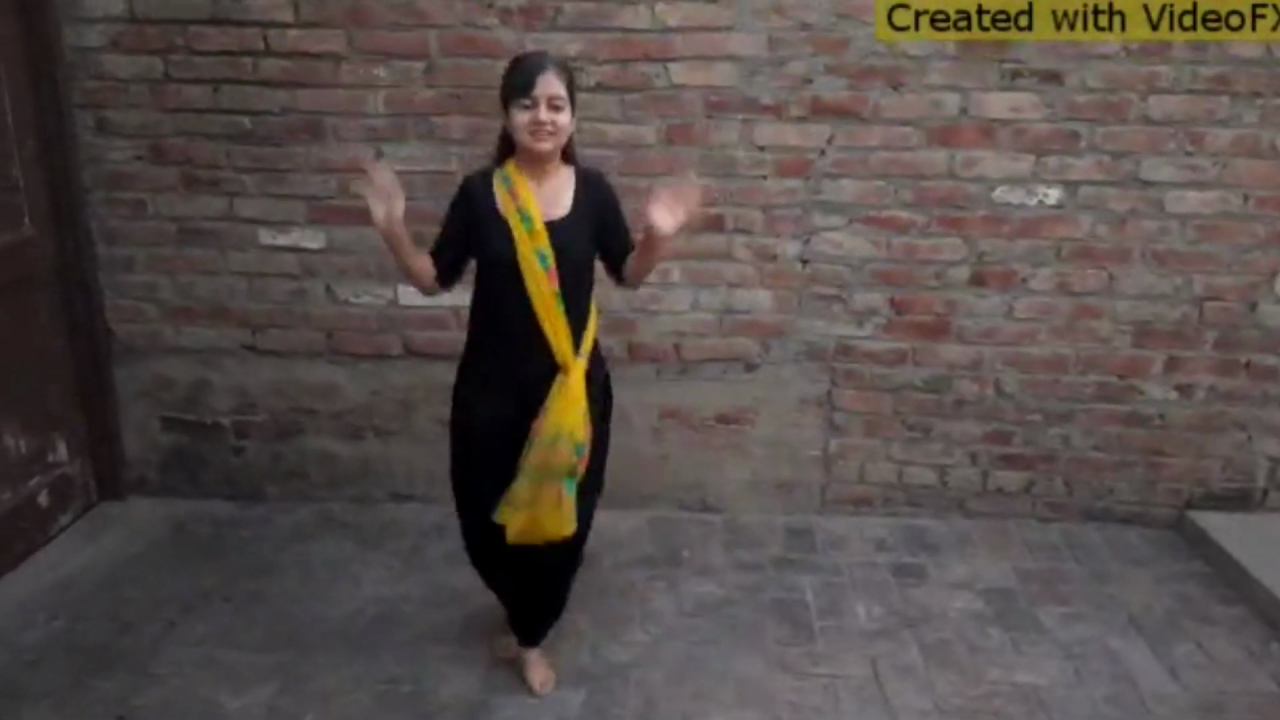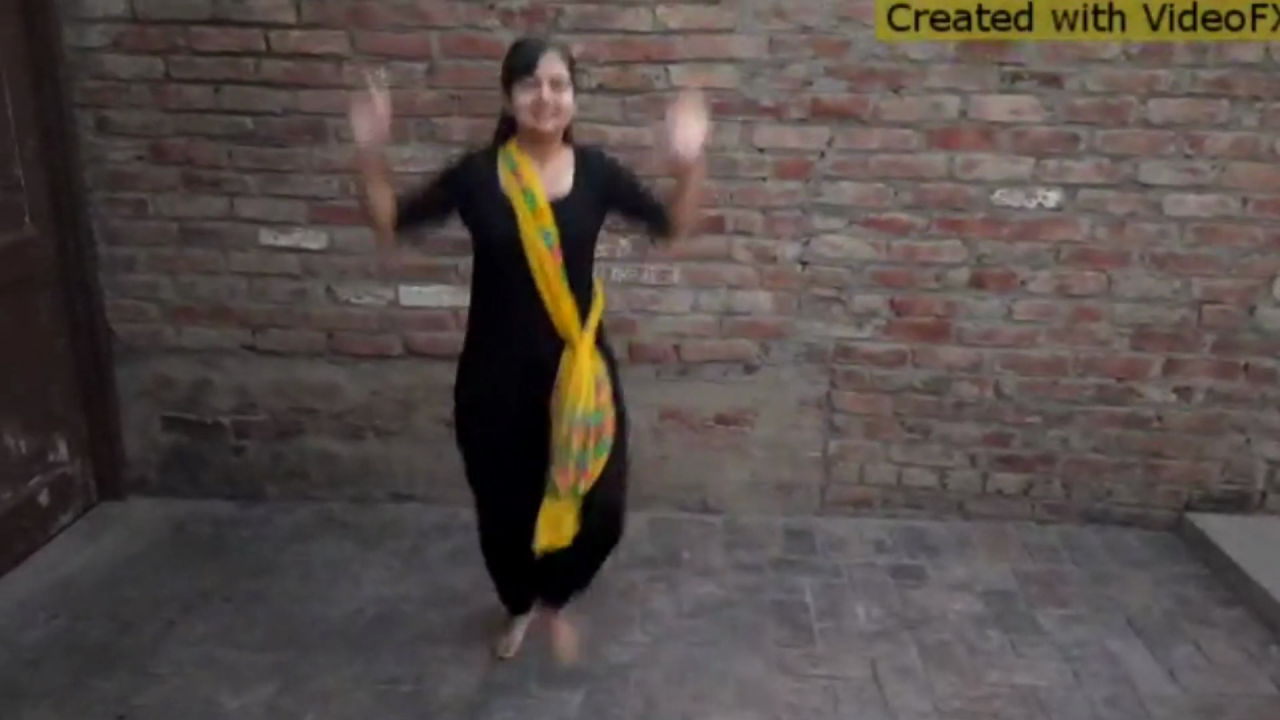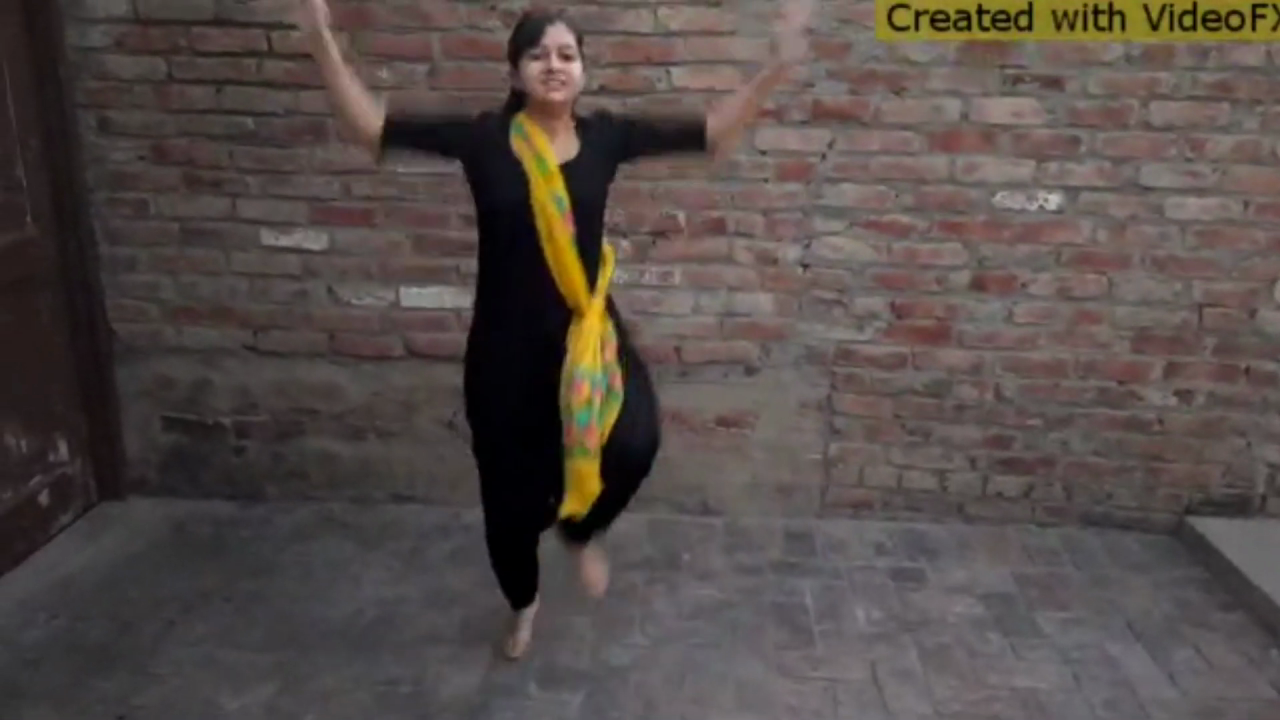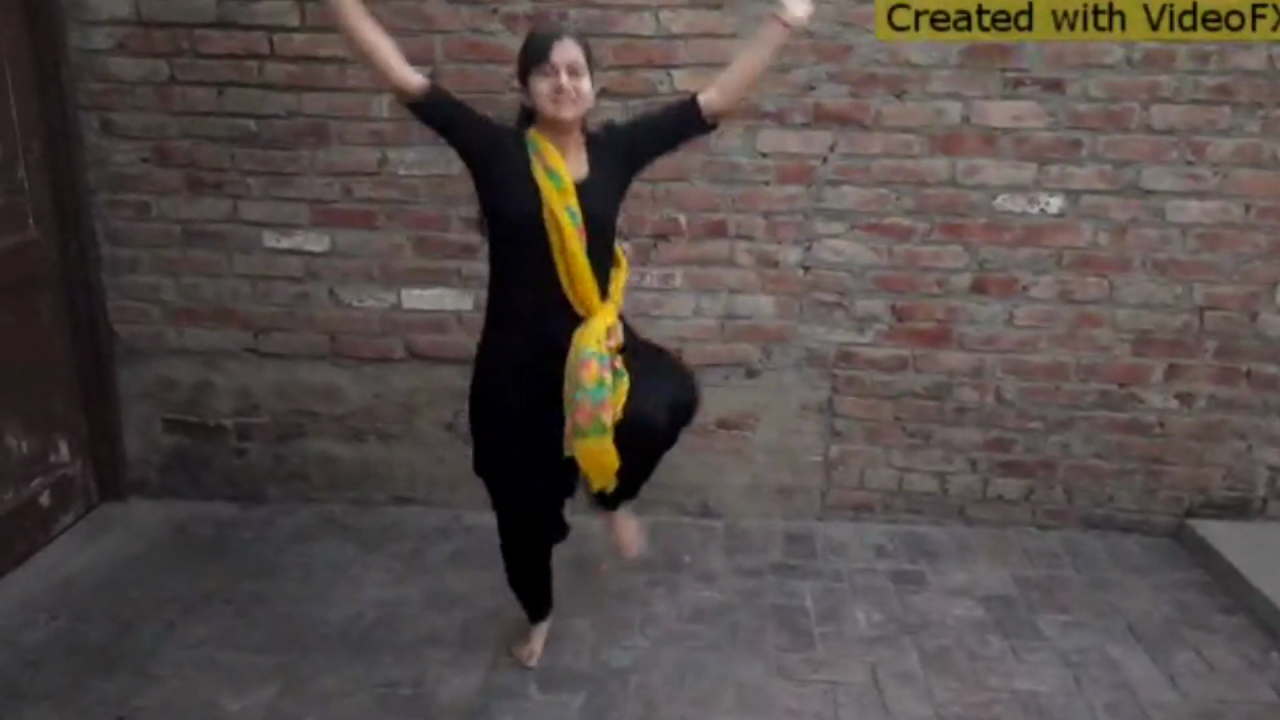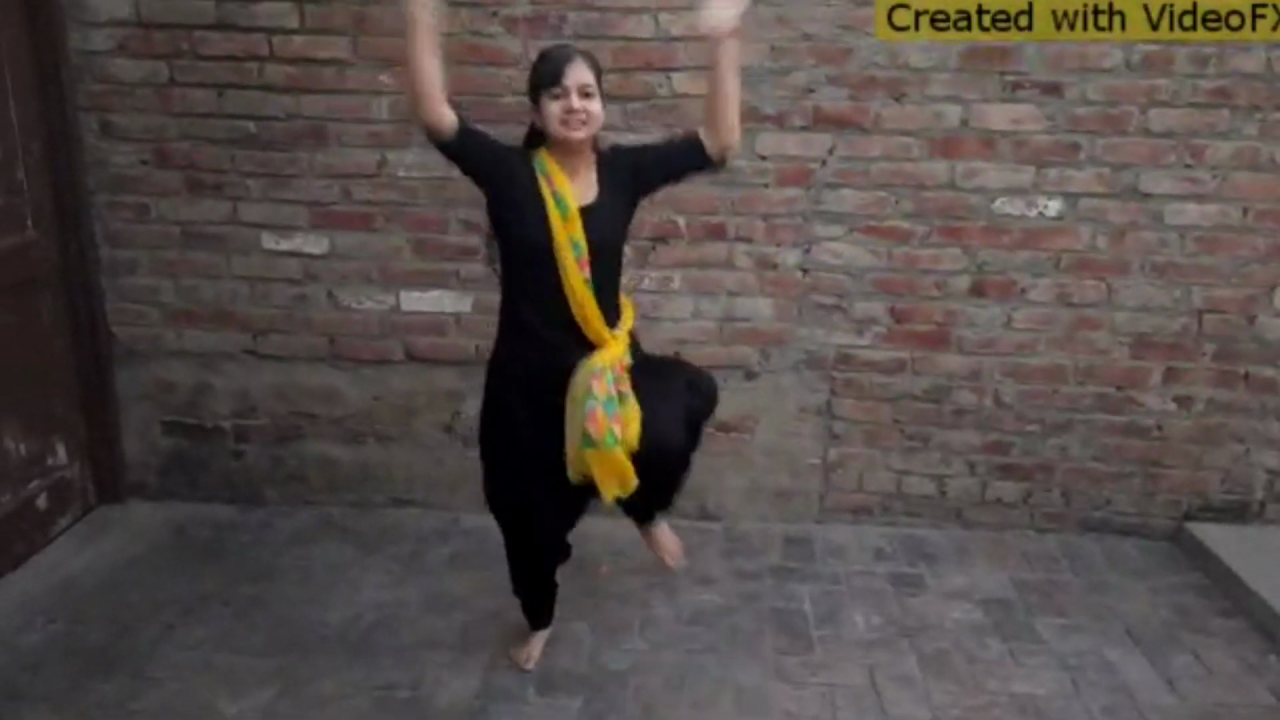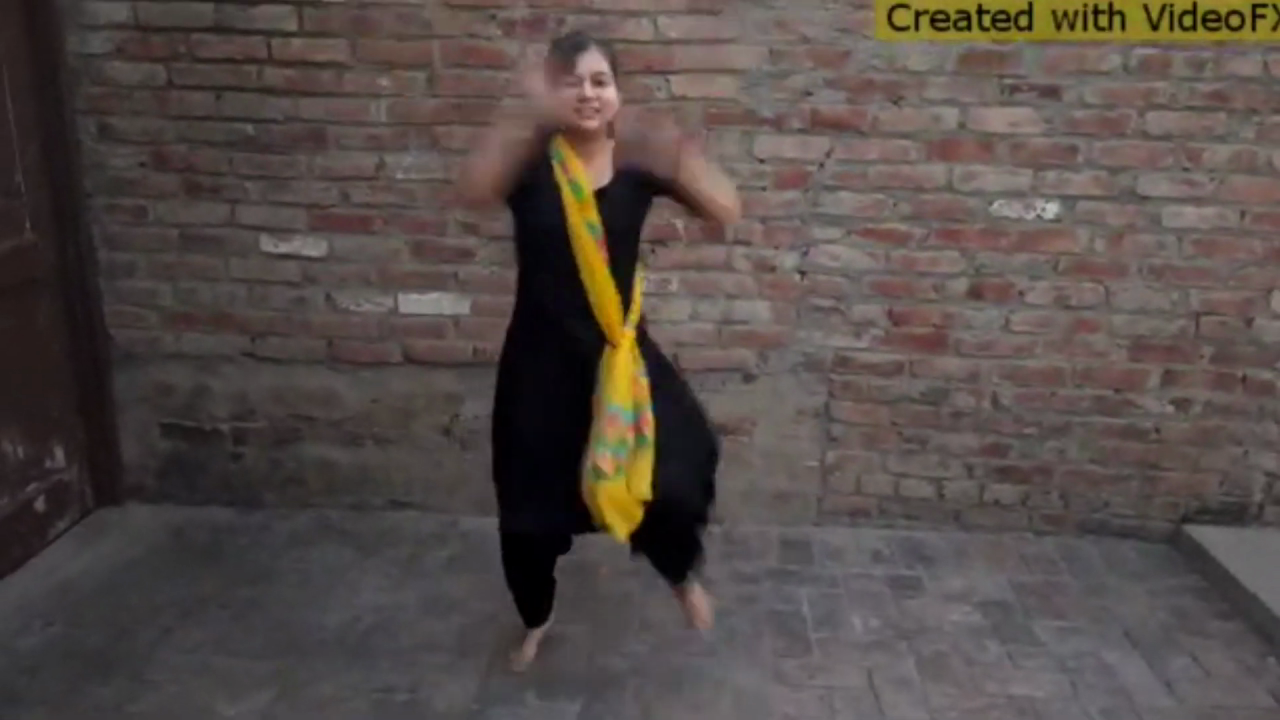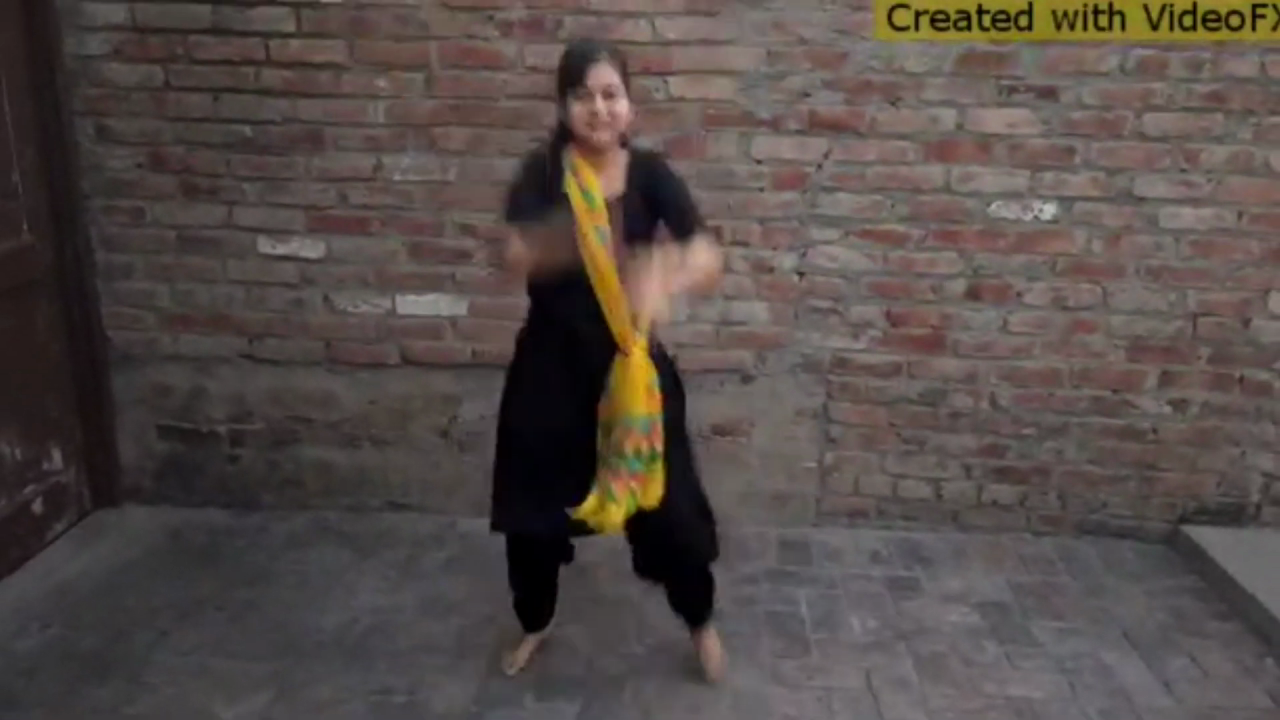
dt=0.1s
person 1, frame 1
left shoulder: (593, 190)
right shoulder: (478, 192)
left elbow: (628, 275)
right elbow: (434, 277)
left wrist: (657, 234)
right wrist: (391, 227)
right hip: (491, 386)
right knee: (489, 521)
left ankle: (530, 636)
right ankle: (519, 614)
person 1, frame 2
left shoulder: (596, 170)
right shoulder: (476, 173)
left elbow: (670, 229)
right elbow: (393, 226)
left wrist: (687, 168)
right wrist: (373, 167)
left hip: (576, 367)
right hip: (497, 368)
left knee: (595, 512)
right knee: (503, 507)
left ankle: (554, 599)
right ankle: (518, 603)
person 1, frame 3
left shoulder: (607, 134)
right shoulder: (481, 138)
left elbow: (709, 133)
right elbow: (369, 128)
left wrist: (777, 64)
left hip: (586, 333)
right hip: (506, 343)
left knee: (629, 444)
right knee: (511, 487)
left ankle: (584, 532)
right ankle: (524, 602)
person 1, frame 4
left shoulder: (615, 146)
right shoulder: (495, 149)
left elbow: (711, 103)
right elbow: (404, 80)
left hip: (597, 338)
right hip: (517, 351)
left knee: (656, 409)
right knee: (523, 498)
left ankle: (613, 498)
right ankle: (538, 615)
person 1, frame 5
left shoulder: (625, 169)
right shoulder: (506, 170)
left elbow: (721, 144)
right elbow: (433, 112)
left hip: (608, 358)
right hip: (526, 370)
left knee: (670, 427)
right knee: (528, 514)
left ankle: (646, 510)
right ankle: (538, 622)
person 1, frame 6
left shoulder: (638, 161)
right shoulder: (529, 160)
left elbow: (724, 211)
right elbow: (473, 189)
left wrist: (677, 160)
right wrist: (524, 115)
left hip: (619, 355)
right hip: (540, 360)
left knee: (671, 482)
right knee: (531, 507)
left ankle: (680, 567)
right ankle: (535, 619)
person 1, frame 7
left shoulder: (650, 172)
right shoulder: (541, 174)
left elbow: (706, 254)
right elbow: (515, 258)
left wrist: (666, 280)
right wrist: (561, 241)
right hip: (551, 364)
left knee: (667, 503)
right knee: (532, 510)
left ankle: (700, 619)
right ankle: (534, 625)
